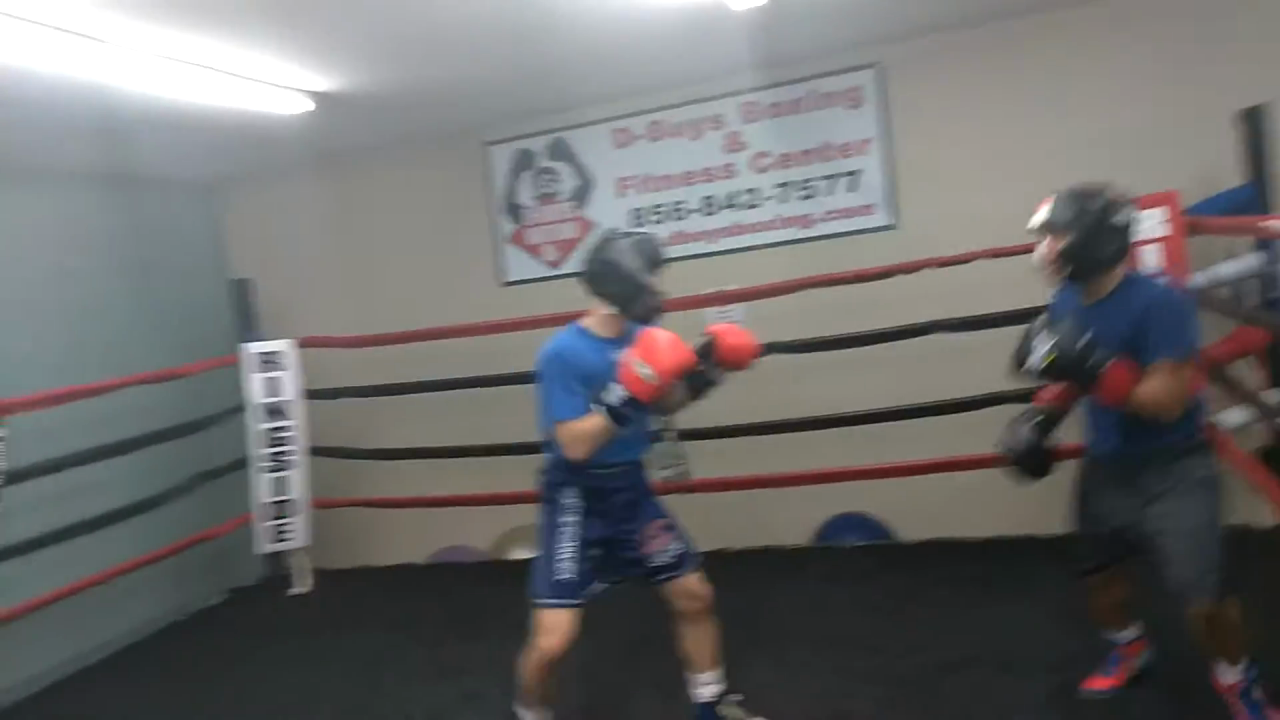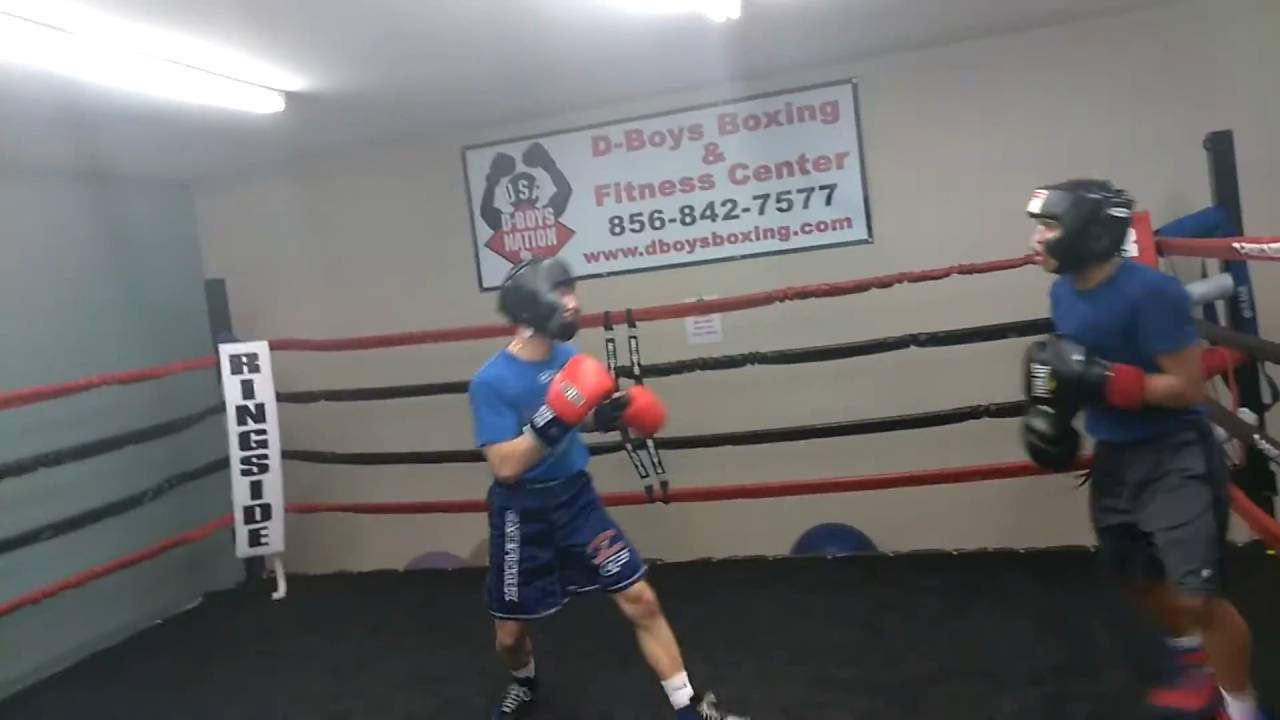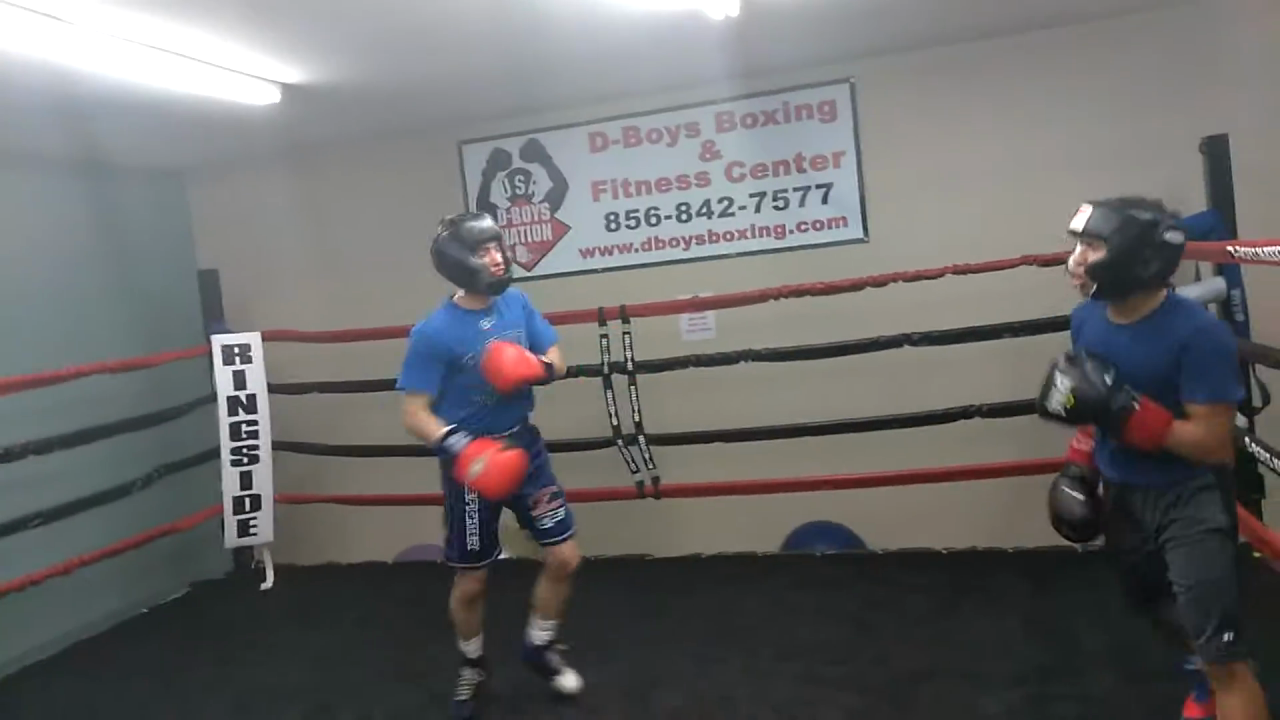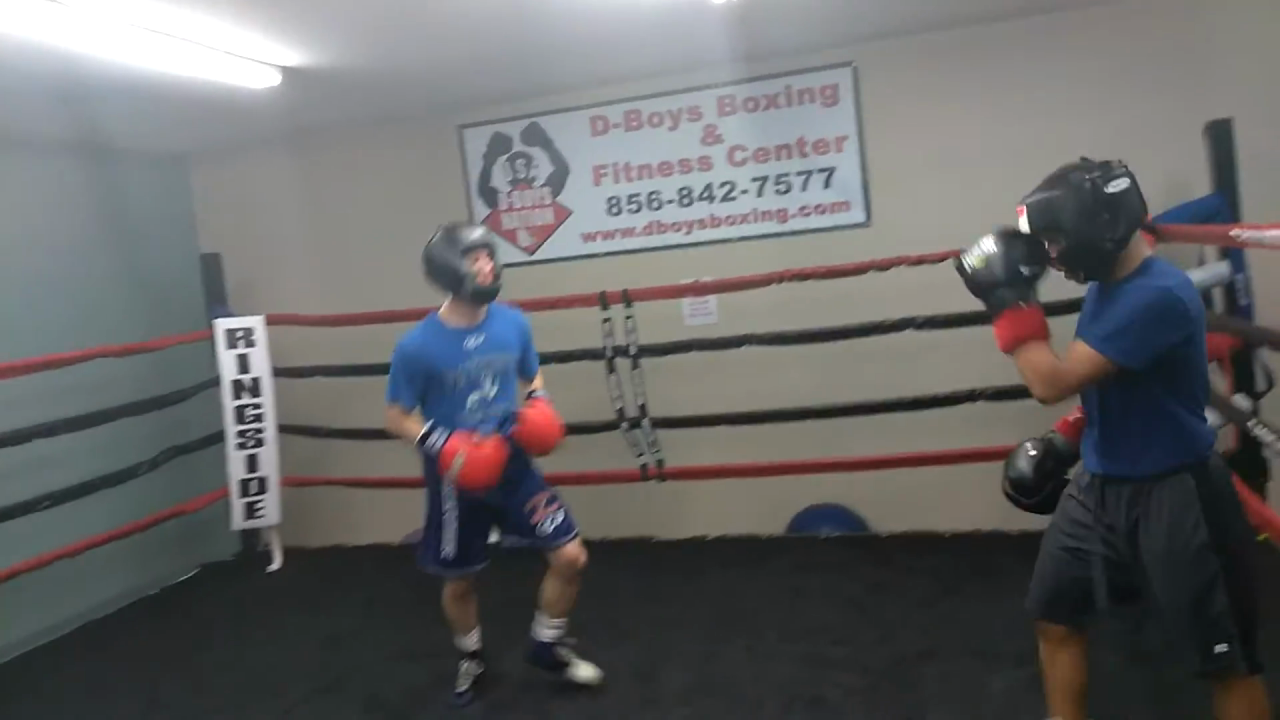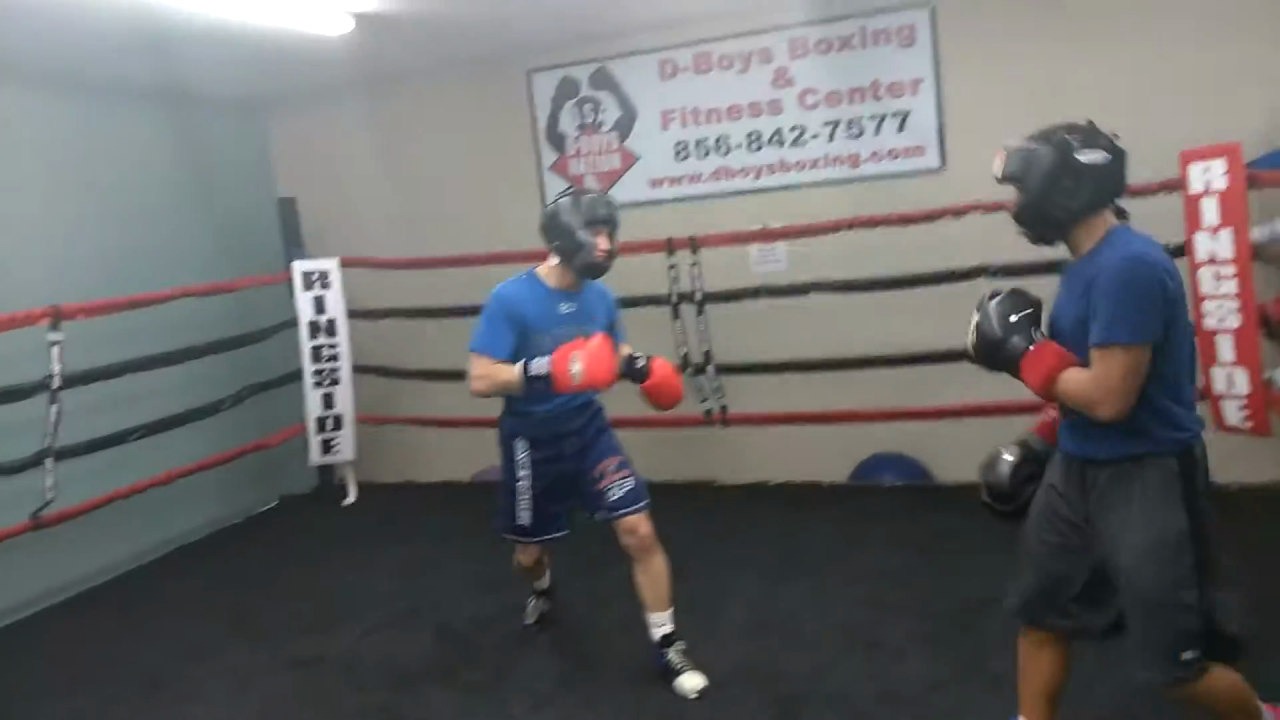
dt=0.3s
person 1, frame 1
left shoulder: (1157, 303)
right shoulder: (1068, 300)
left elbow: (1170, 401)
left wrist: (1095, 369)
right wrist: (1044, 411)
left hip: (1174, 463)
right hip: (1108, 462)
left knee: (1202, 597)
right knee: (1097, 569)
right ankle: (1129, 648)
person 1, frame 2
left shoulder: (1150, 292)
right shoulder: (1065, 292)
left elbow: (1188, 386)
left wrist: (1099, 382)
right wrist: (1054, 405)
left hip: (1175, 455)
right hip: (1114, 455)
left knee: (1197, 592)
right knee: (1138, 570)
right ankle: (1194, 658)
person 1, frame 3
left shoulder: (1199, 333)
right shoulder: (1087, 319)
left elbow: (1213, 445)
left wrist: (1123, 412)
right wrist: (1079, 466)
left hip: (1191, 500)
right hip: (1124, 494)
left knee: (1221, 654)
right knee: (1158, 605)
right ankle: (1213, 677)
person 1, frame 4
left shoulder: (1159, 296)
right shoulder: (1109, 286)
left elbow: (1054, 383)
left wrist: (1010, 300)
right wrist: (1060, 439)
left hip: (1171, 494)
right hip: (1099, 484)
left knee: (1225, 658)
right knee: (1054, 614)
person 1, frame 5
left shoulder: (1129, 266)
right shoulder: (1090, 262)
left elbow: (1110, 397)
left wrist: (1023, 348)
right wrist: (1044, 438)
left hip: (1148, 480)
right hip: (1078, 472)
left knee: (1178, 662)
right knee: (1038, 618)
person 2, frame 1
left shoulder: (641, 335)
right shoulder: (563, 354)
left elbow: (666, 402)
right elbow: (576, 446)
left wrist: (705, 370)
right wrist: (625, 392)
left hip: (630, 490)
right hip: (575, 498)
left knee: (695, 596)
right knee: (553, 637)
person 2, frame 2
left shoulder: (569, 359)
right shoulder: (492, 382)
right elbow: (505, 465)
left wrist: (618, 410)
right wrist: (552, 417)
left hip: (576, 498)
right hip: (521, 514)
left knee: (641, 600)
right knee: (511, 632)
right ankle: (523, 681)
person 2, frame 3
left shoulder: (516, 302)
right shoulder: (434, 333)
left elbow: (555, 361)
right elbow: (414, 415)
left wrist: (536, 368)
right wrist: (460, 448)
left hip: (524, 448)
right hip: (471, 463)
left knee: (564, 558)
right knee: (471, 582)
left ankle: (539, 646)
right ankle: (472, 666)
person 2, frame 4
left shoulder: (512, 322)
right shoulder: (418, 345)
left elbow: (530, 378)
right elbow: (397, 418)
left wrist: (535, 409)
right wrist: (439, 443)
left hip: (511, 463)
right hip: (457, 473)
left knee: (570, 558)
right knee: (459, 581)
left ankle: (548, 642)
right ankle: (471, 657)
person 2, frame 5
left shoulder: (599, 297)
right shoulder: (511, 299)
right elbow: (480, 380)
left wrist: (639, 365)
right wrist: (546, 369)
left hip: (588, 428)
right hip: (531, 440)
left knee: (640, 532)
right knee: (530, 553)
left ankle: (668, 645)
right ankle: (542, 591)
